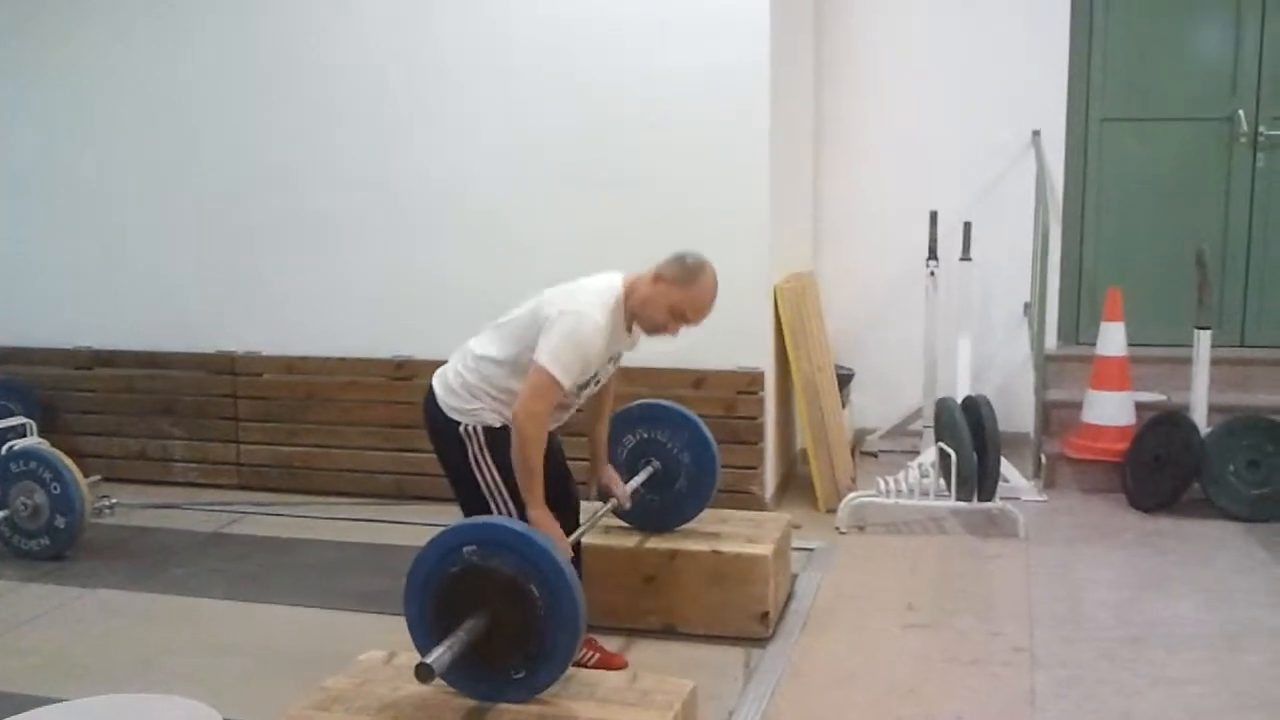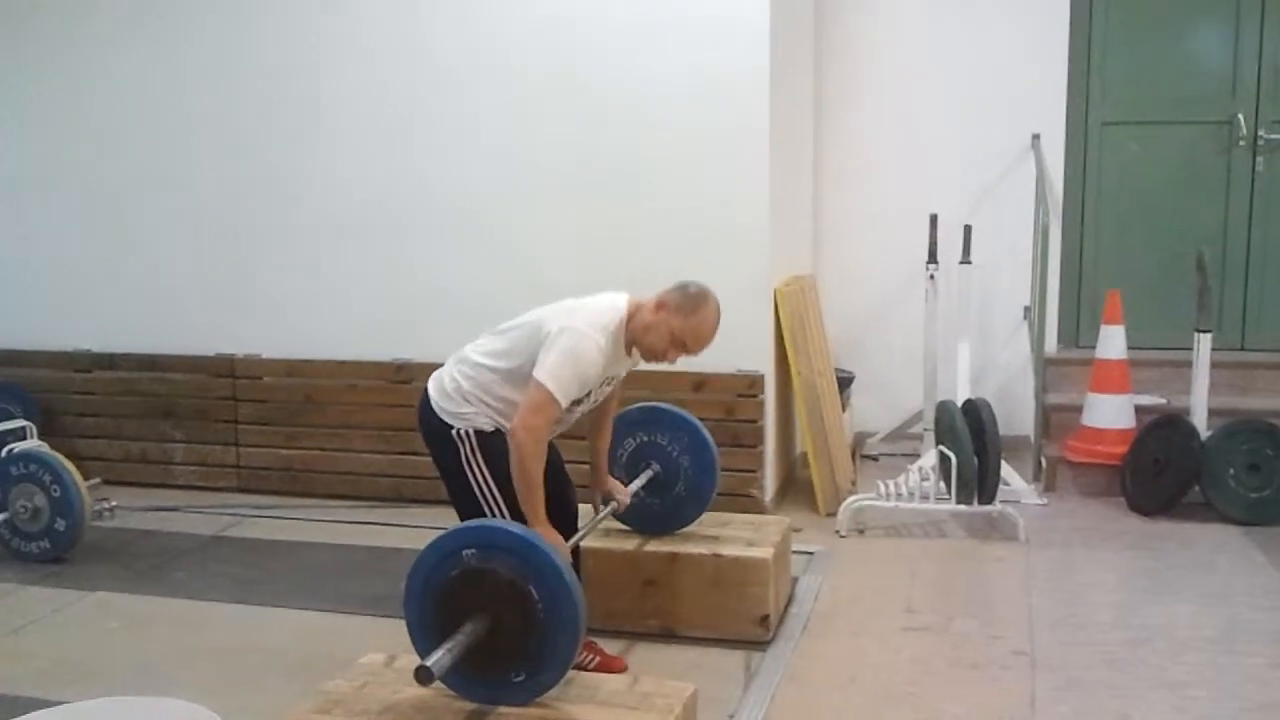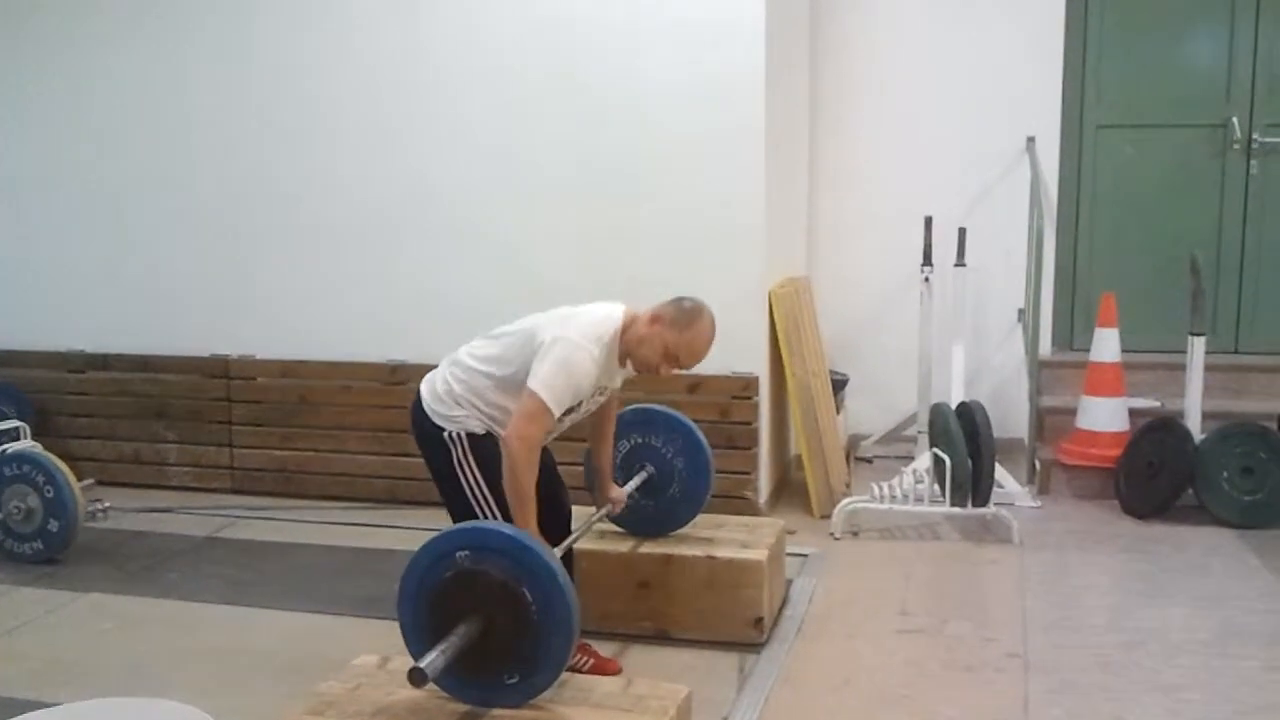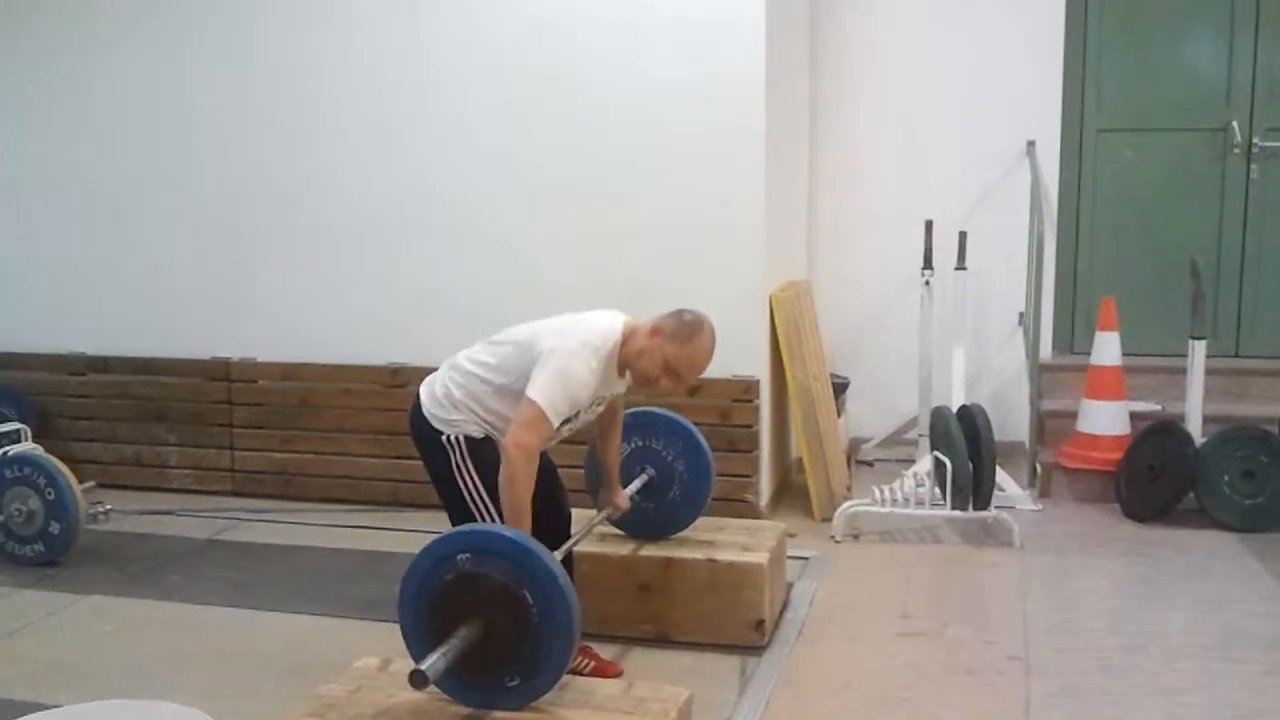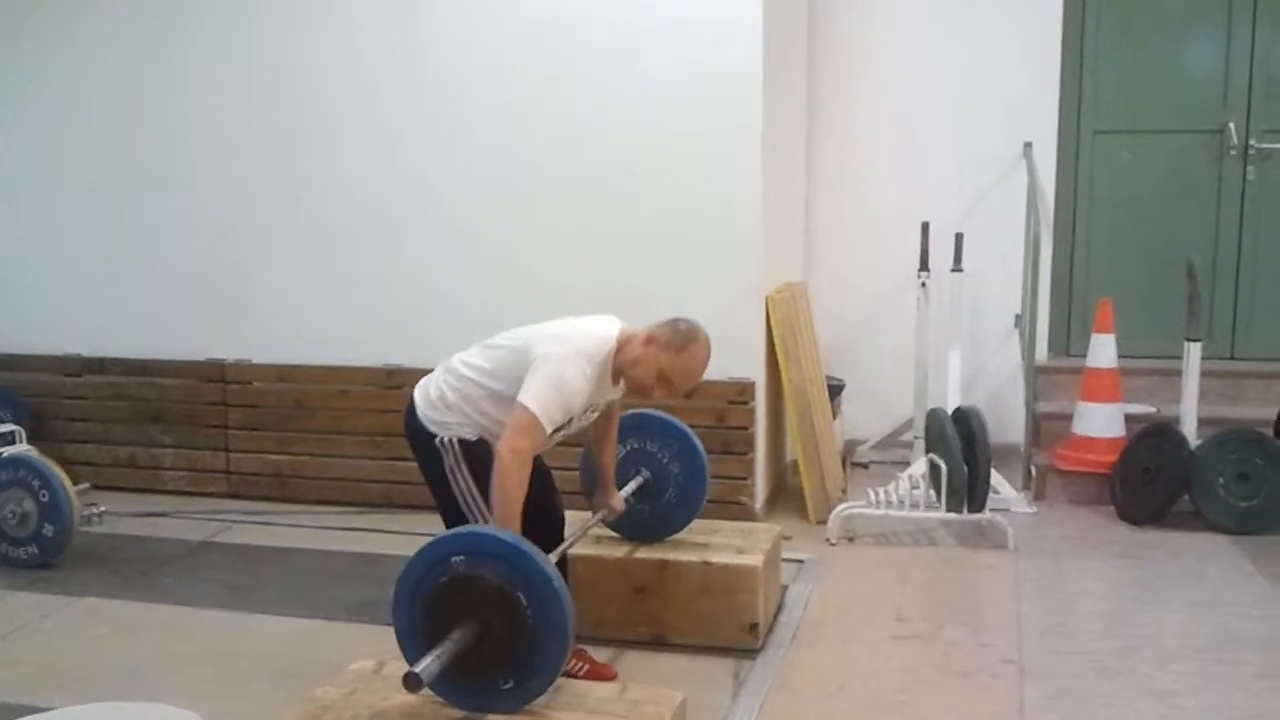
dt=0.1s
person 1, frame 1
left shoulder: (627, 315)
right shoulder: (587, 318)
left elbow: (599, 386)
right elbow: (528, 413)
left wrist: (600, 463)
right wrist: (536, 509)
left hip: (511, 411)
right hip: (466, 412)
left knee: (564, 521)
person 1, frame 2
left shoulder: (629, 330)
right shoulder: (588, 336)
left elbow: (601, 400)
right elbow: (526, 431)
left wrist: (602, 475)
right wrist: (536, 527)
left hip: (508, 411)
right hip: (460, 414)
left knee: (562, 518)
person 1, frame 3
left shoulder: (623, 340)
right shoulder: (581, 346)
left elbow: (602, 405)
right elbow: (519, 439)
left wrist: (604, 480)
right wrist: (527, 537)
left hip: (504, 416)
right hip: (452, 416)
left knee: (555, 520)
person 1, frame 4
left shoulder: (624, 346)
right shoulder: (581, 355)
left elbow: (609, 410)
right elbow: (519, 448)
left wrist: (611, 485)
left hip: (503, 420)
right hip: (451, 419)
left knee: (554, 523)
person 1, frame 5
left shoulder: (619, 351)
right shoulder: (574, 362)
left elbow: (604, 413)
right elbow: (513, 453)
left wrist: (607, 488)
left hip: (495, 422)
right hip: (444, 422)
left knee: (547, 525)
